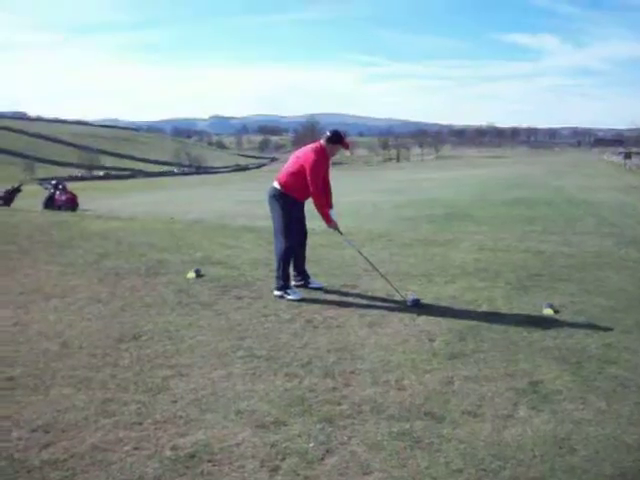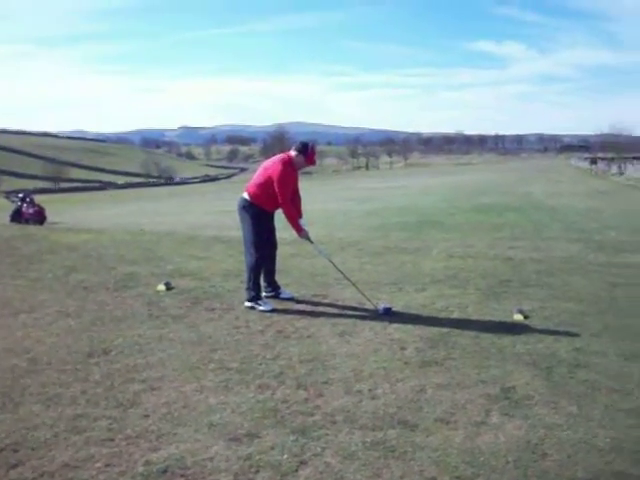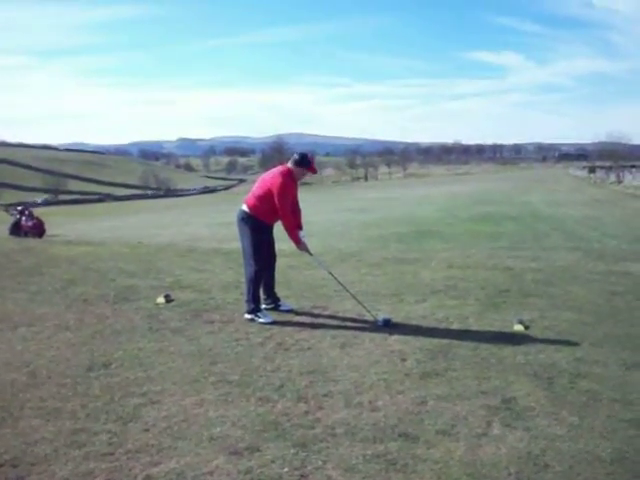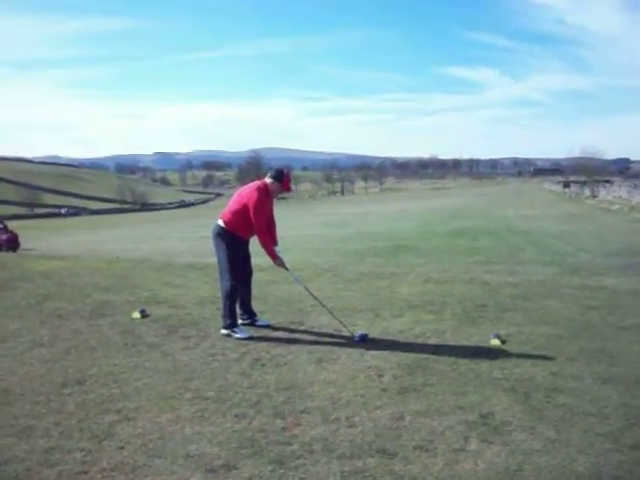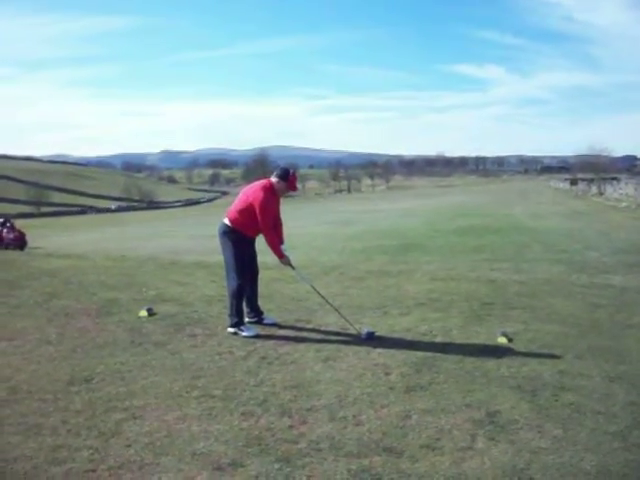
dt=1s
person 1, frame 1
left shoulder: (321, 155)
right shoulder: (314, 158)
left elbow: (325, 185)
right elbow: (316, 193)
left wrist: (330, 212)
right wrist: (328, 220)
left hip: (294, 198)
right hip: (282, 197)
left knee: (300, 238)
right knee: (287, 241)
left ankle: (300, 277)
right ankle: (281, 286)
person 1, frame 2
left shoulder: (291, 166)
right shoulder: (281, 168)
left elbow: (295, 196)
right elbow: (285, 203)
left wrist: (301, 222)
right wrist: (299, 229)
left hip: (264, 209)
right hip: (251, 208)
left knee: (270, 249)
right knee: (256, 252)
left ankle: (271, 288)
right ankle: (252, 297)
person 1, frame 3
left shoulder: (289, 179)
right shoulder: (281, 181)
left elbow: (294, 207)
right elbow: (285, 215)
left wrist: (300, 232)
right wrist: (298, 242)
left hip: (263, 221)
right hip: (250, 220)
left knee: (269, 261)
right knee: (256, 265)
left ankle: (270, 300)
right ankle: (252, 309)
person 1, frame 4
left shoulder: (266, 194)
right shoulder: (257, 195)
left elbow: (270, 223)
right elbow: (261, 231)
left wrist: (275, 248)
right wrist: (274, 257)
left hip: (239, 236)
right hip: (226, 235)
left knee: (245, 276)
right knee: (232, 280)
left ankle: (246, 316)
right ankle: (228, 325)
person 1, frame 5
left shoulder: (273, 193)
right shoulder: (262, 195)
left elbow: (276, 222)
right elbow: (267, 230)
left wrist: (281, 246)
right wrist: (281, 255)
left hip: (245, 235)
right hip: (232, 234)
left knee: (252, 275)
right knee: (238, 278)
left ankle: (253, 314)
right ankle: (235, 323)
